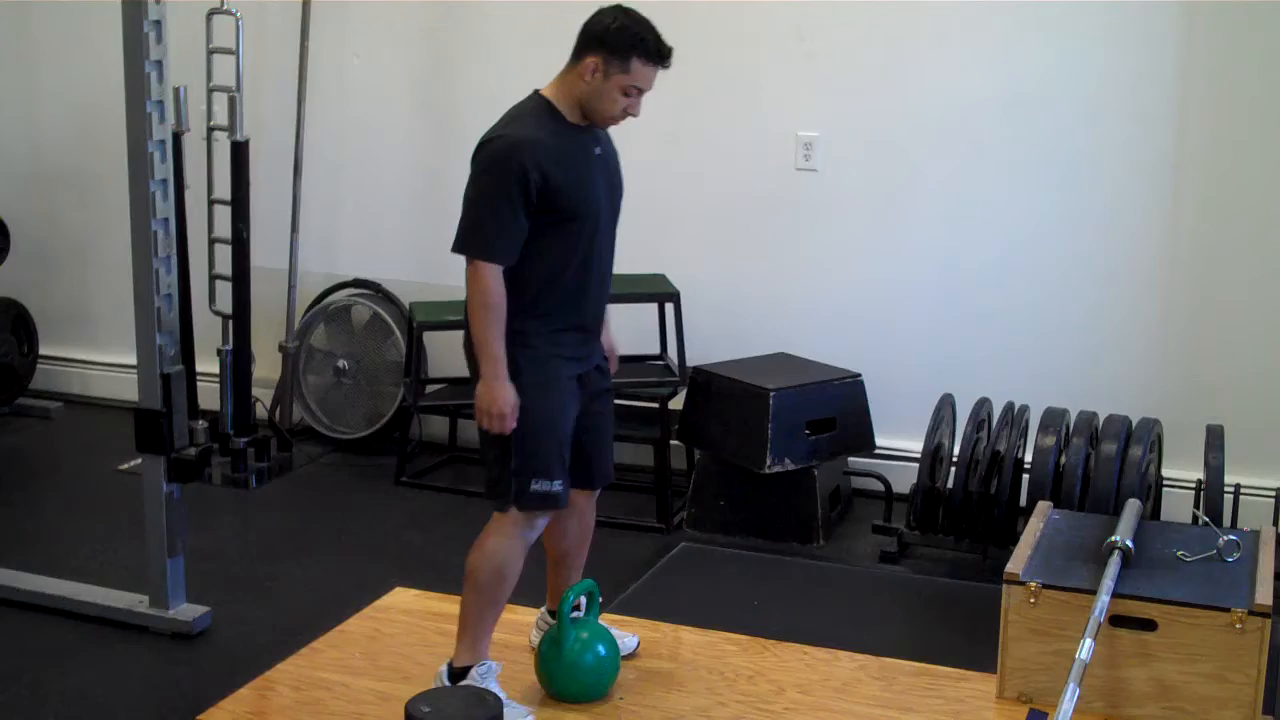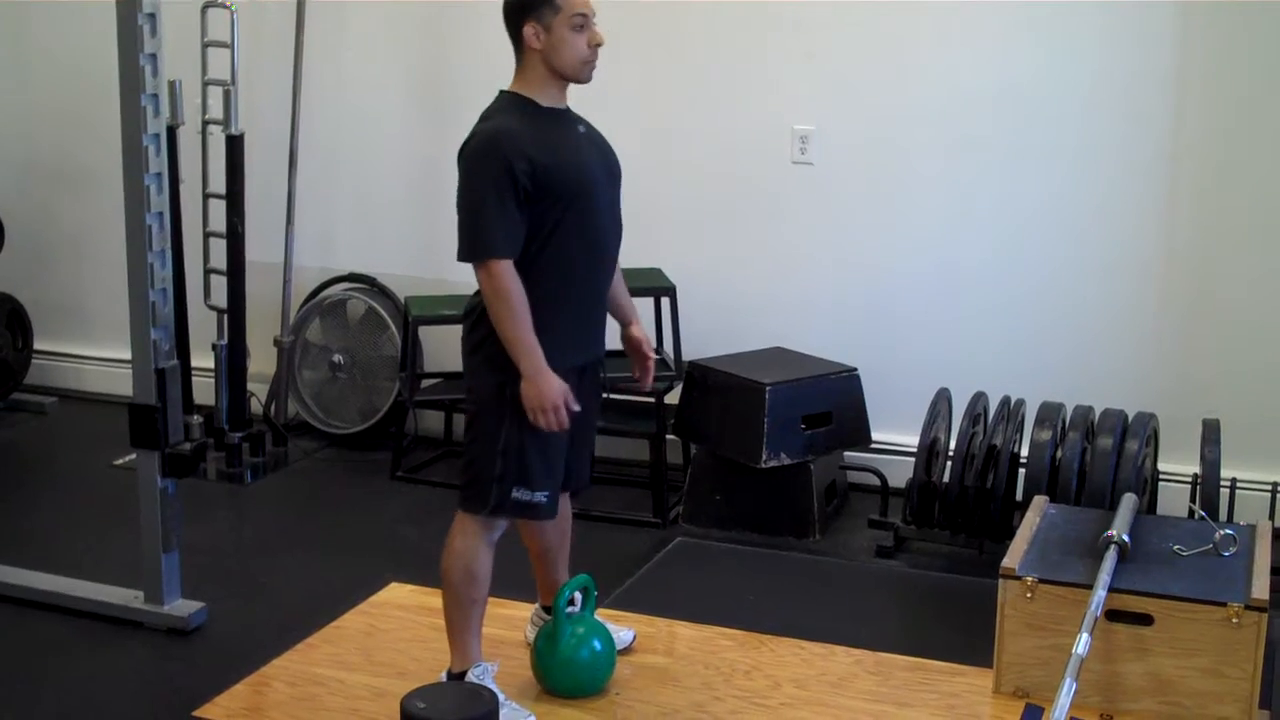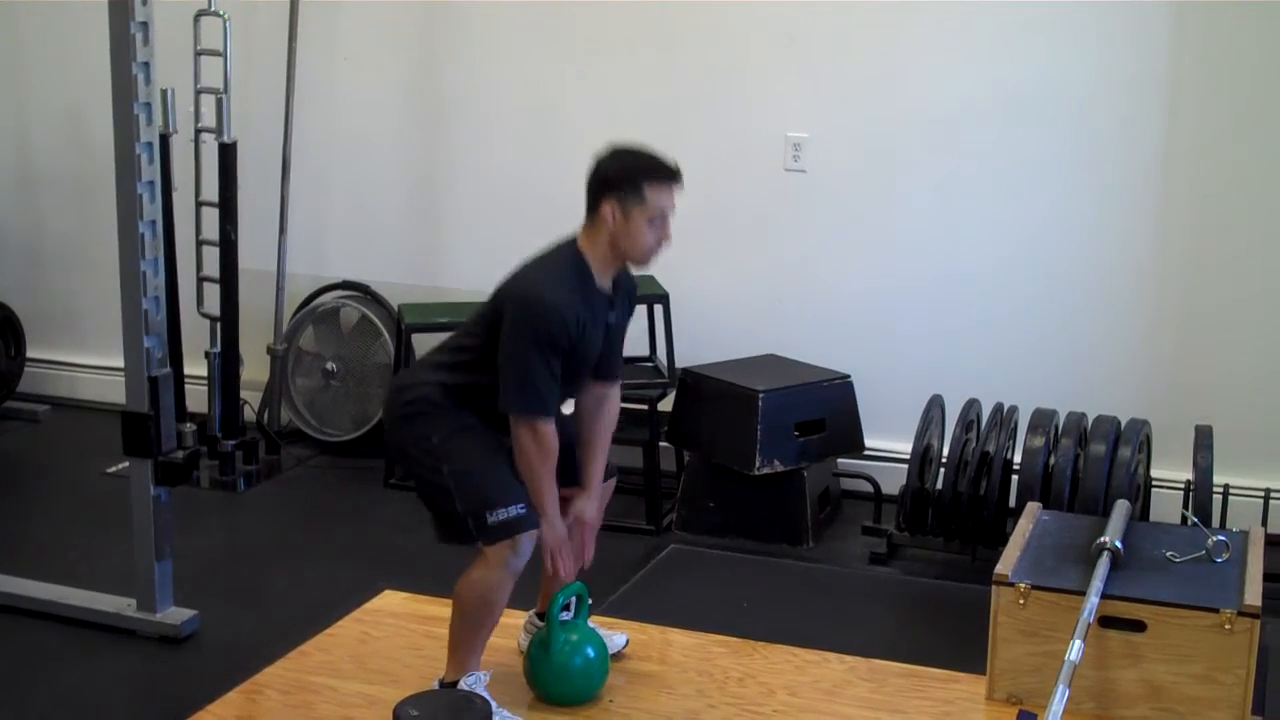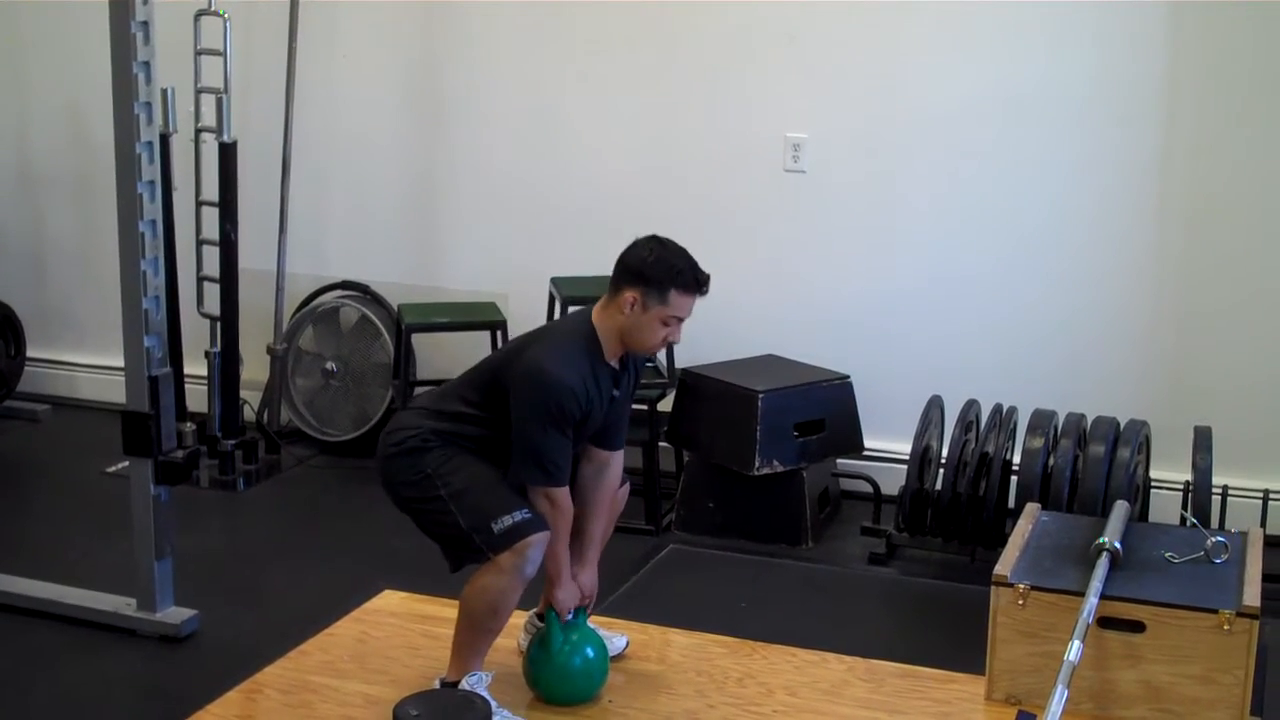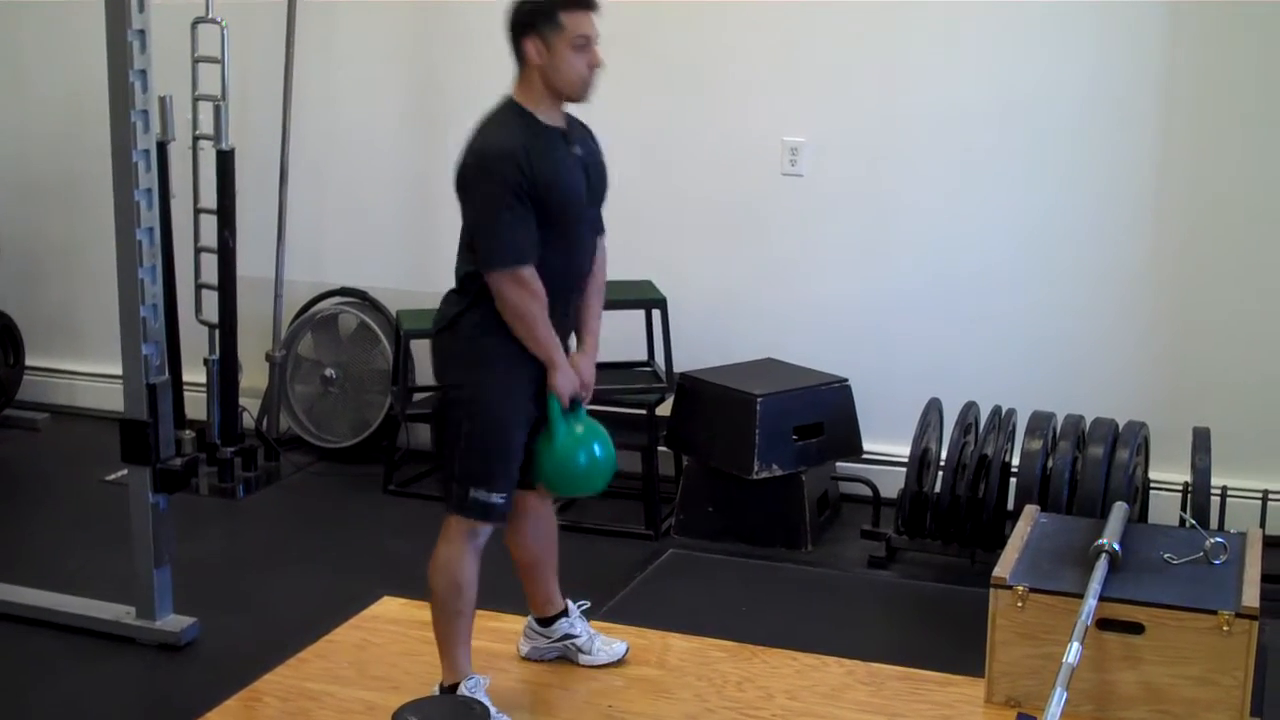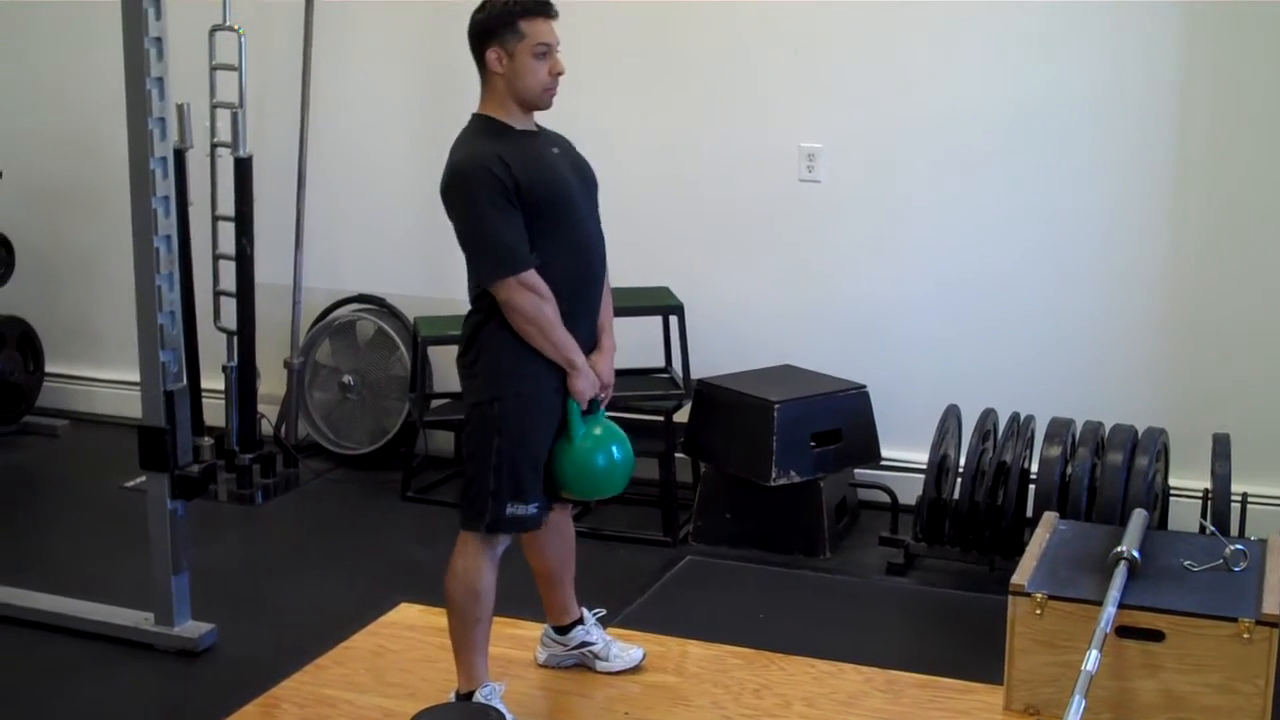
dt=0.7s
person 1, frame 1
left shoulder: (595, 138)
right shoulder: (516, 146)
right elbow: (484, 267)
left wrist: (599, 325)
right wrist: (493, 375)
left hip: (580, 349)
right hip: (525, 357)
left knee: (582, 488)
right knee: (526, 508)
left ankle: (559, 619)
person 1, frame 2
left shoulder: (575, 127)
right shoulder: (501, 140)
right elbow: (494, 267)
left wrist: (629, 319)
right wrist: (533, 371)
left hip: (577, 352)
right hip: (525, 362)
left knee: (554, 491)
right knee: (487, 512)
left ankle: (556, 613)
person 1, frame 3
left shoulder: (617, 288)
right shoulder: (543, 298)
left elbow: (601, 391)
right elbow: (531, 427)
left wrist: (587, 493)
right wrist: (547, 519)
left hip: (497, 409)
right hip: (433, 411)
left knee: (599, 482)
right knee: (513, 535)
left ankle: (548, 620)
person 1, frame 4
left shoulder: (623, 355)
right shoulder: (553, 372)
left elbow: (603, 462)
right elbow: (550, 495)
left wrist: (586, 564)
right wrist: (561, 578)
left hip: (498, 448)
right hip: (425, 452)
left knee: (615, 490)
right knee: (524, 545)
left ankle: (547, 622)
person 1, frame 5
left shoulder: (579, 140)
right shoulder: (500, 151)
left elbow: (590, 247)
right elbow: (512, 279)
left wrist: (585, 347)
right wrist: (556, 363)
left hip: (546, 351)
right hip: (486, 353)
left knee: (535, 489)
right knee: (473, 516)
left ankle: (550, 624)
person 1, frame 6
left shoulder: (552, 145)
right shoulder: (479, 163)
left elbow: (588, 255)
right elbow: (515, 286)
left wrist: (602, 349)
right wrist: (575, 365)
left hip: (568, 364)
right hip: (516, 372)
left knee: (552, 503)
right knee: (490, 528)
left ankle: (567, 630)
